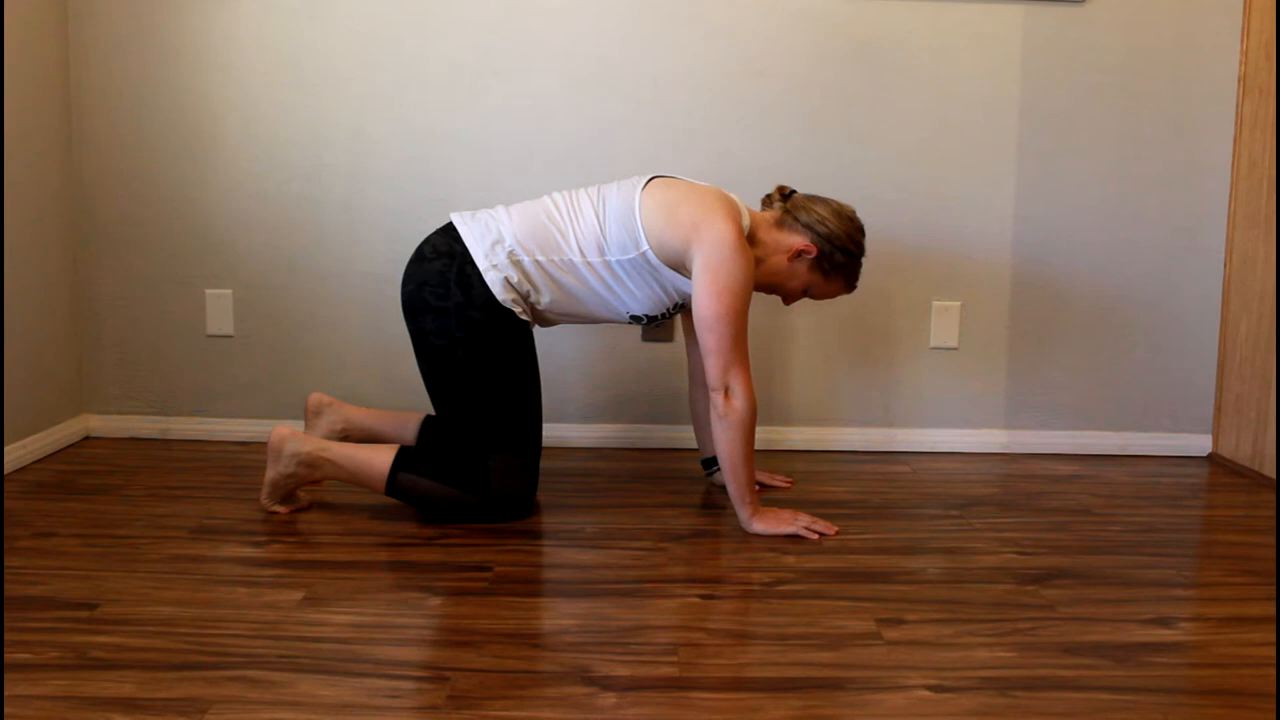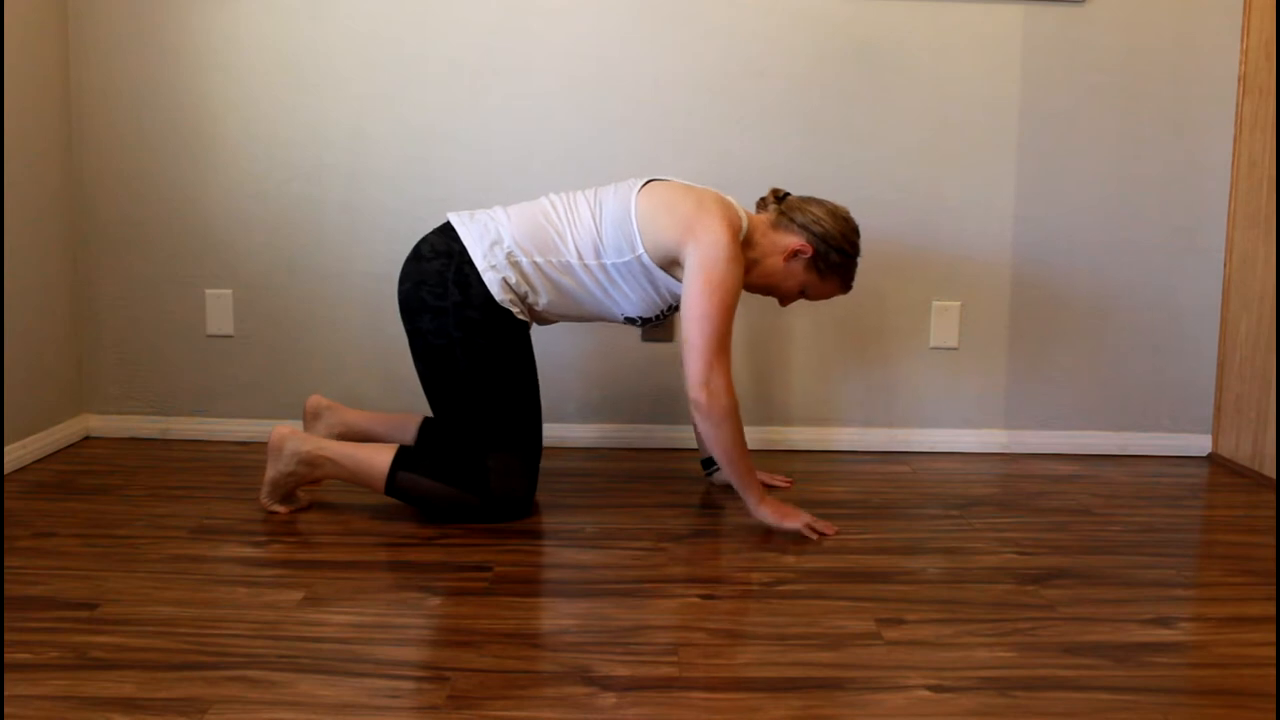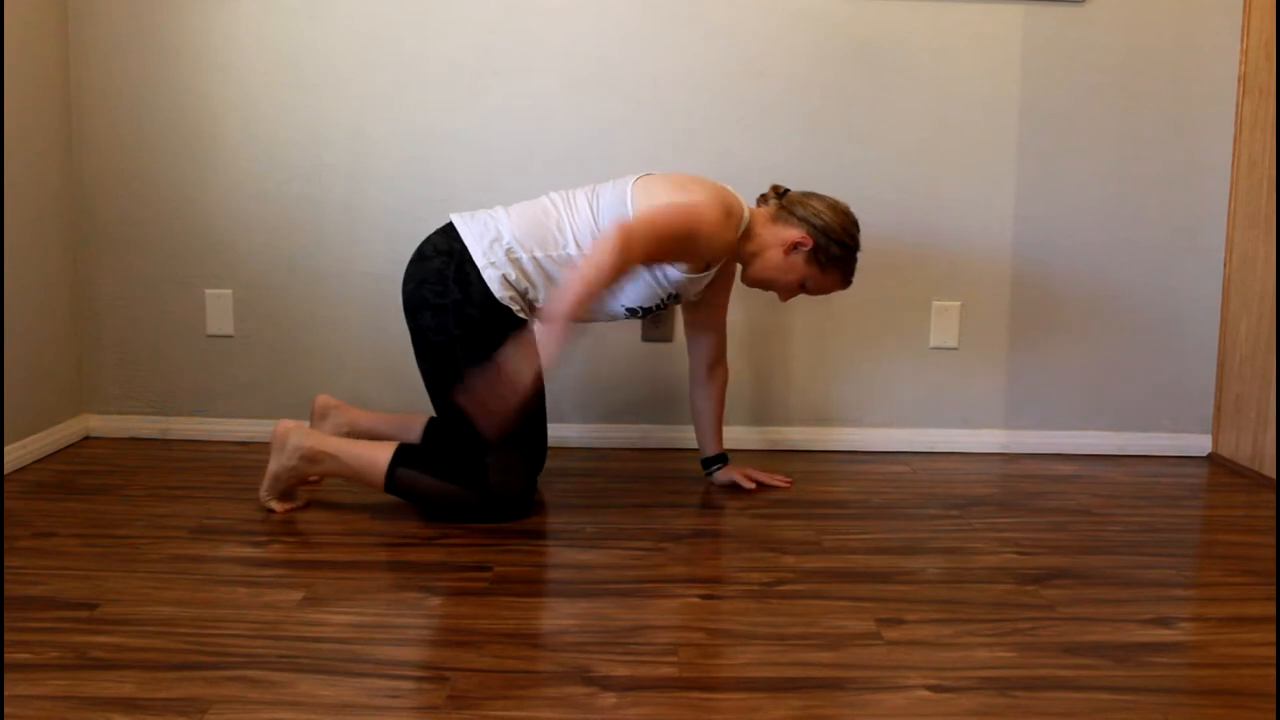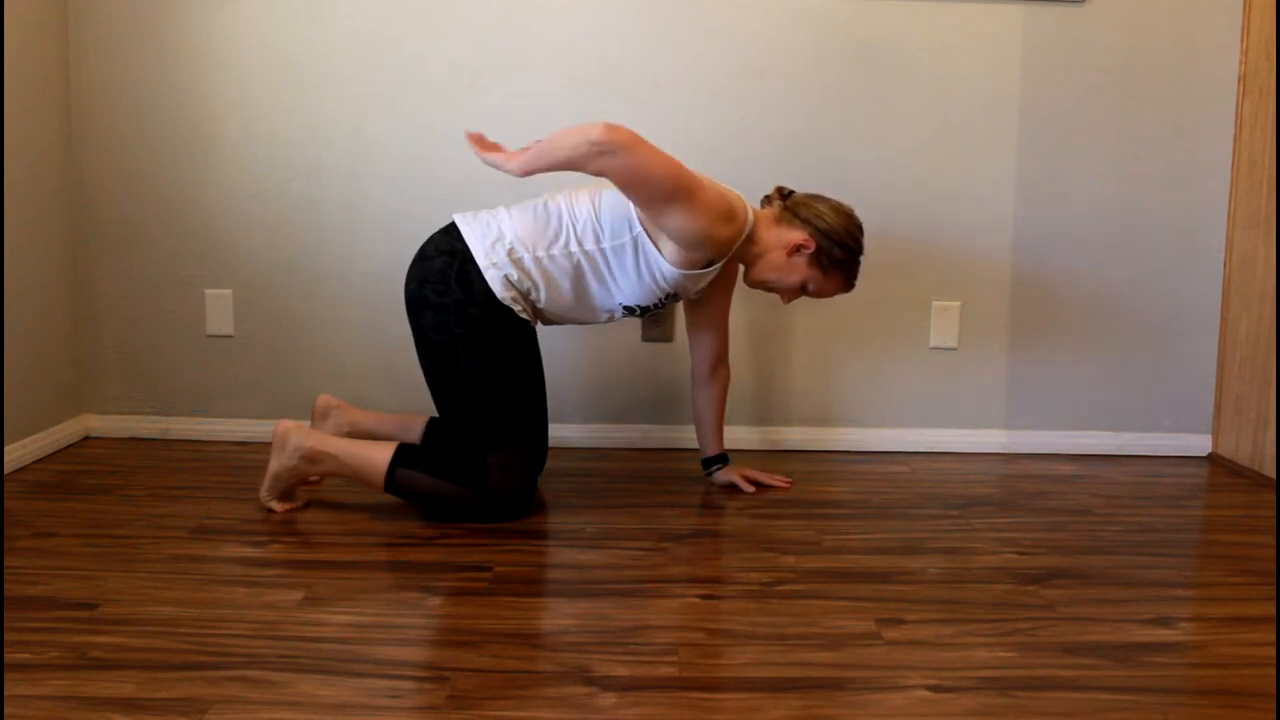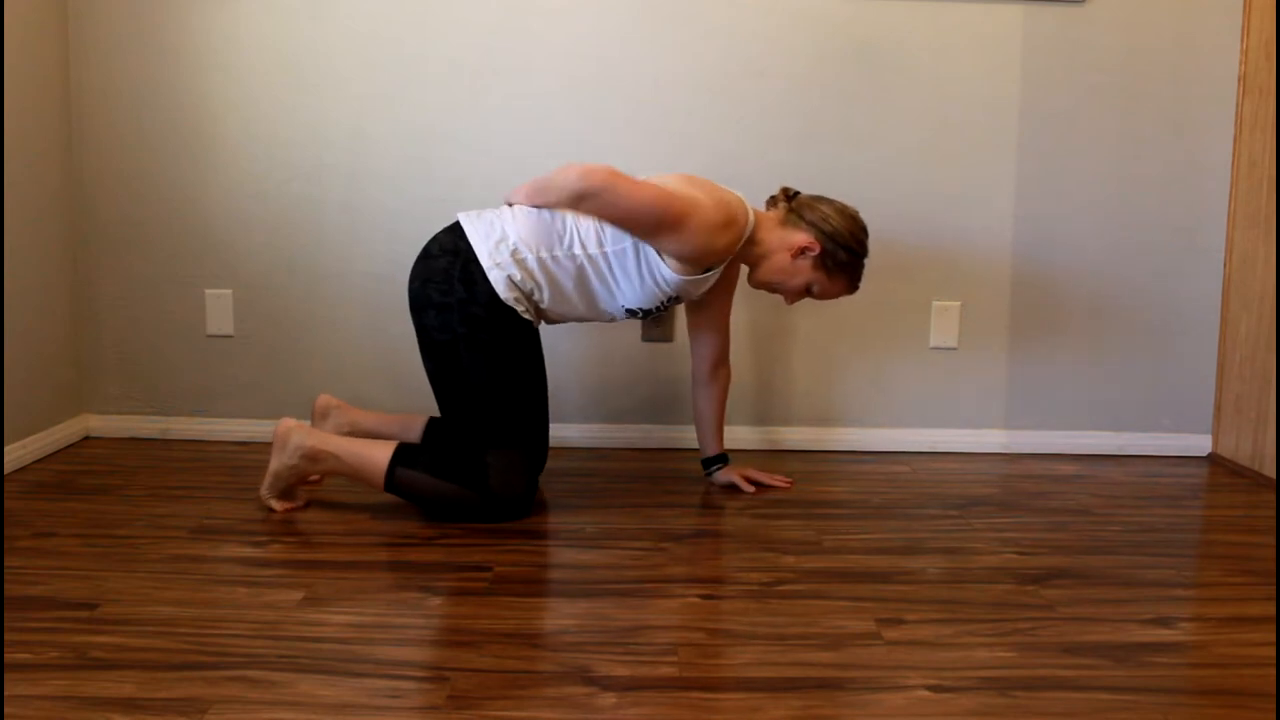
dt=0.3s
person 1, frame 1
left shoulder: (716, 238)
right shoulder: (725, 241)
left elbow: (705, 369)
right elbow: (726, 387)
left wrist: (720, 464)
right wrist: (750, 511)
left hip: (481, 285)
right hip: (460, 286)
left knee: (506, 452)
right knee: (502, 491)
left ankle: (341, 421)
right ankle: (309, 454)
person 1, frame 2
left shoulder: (713, 239)
right shoulder: (717, 243)
left elbow: (705, 368)
right elbow: (706, 388)
left wrist: (721, 464)
right wrist: (756, 501)
left hip: (473, 281)
right hip: (456, 285)
left knee: (508, 451)
right knee: (503, 492)
left ankle: (339, 423)
right ankle: (310, 453)
person 1, frame 3
left shoulder: (720, 255)
right shoulder: (715, 223)
left elbow: (707, 362)
right elbow: (614, 249)
left wrist: (716, 461)
right wrist: (534, 354)
left hip: (485, 284)
right hip: (462, 284)
left knee: (517, 455)
right knee: (502, 490)
left ankle: (347, 422)
right ankle: (312, 452)
person 1, frame 4
left shoulder: (720, 255)
right shoulder: (711, 224)
left elbow: (710, 362)
right elbow: (606, 140)
left wrist: (717, 460)
right wrist: (516, 163)
left hip: (491, 287)
right hip: (463, 280)
left knee: (519, 454)
right knee: (502, 492)
left ankle: (347, 422)
right ankle: (312, 449)
person 1, frame 5
left shoulder: (723, 255)
right shoulder: (712, 227)
left elbow: (710, 361)
right elbow: (587, 183)
left wrist: (717, 461)
right wrist: (528, 194)
left hip: (494, 289)
right hip: (466, 282)
left knee: (517, 457)
right knee: (502, 492)
left ankle: (346, 420)
right ankle: (313, 448)
